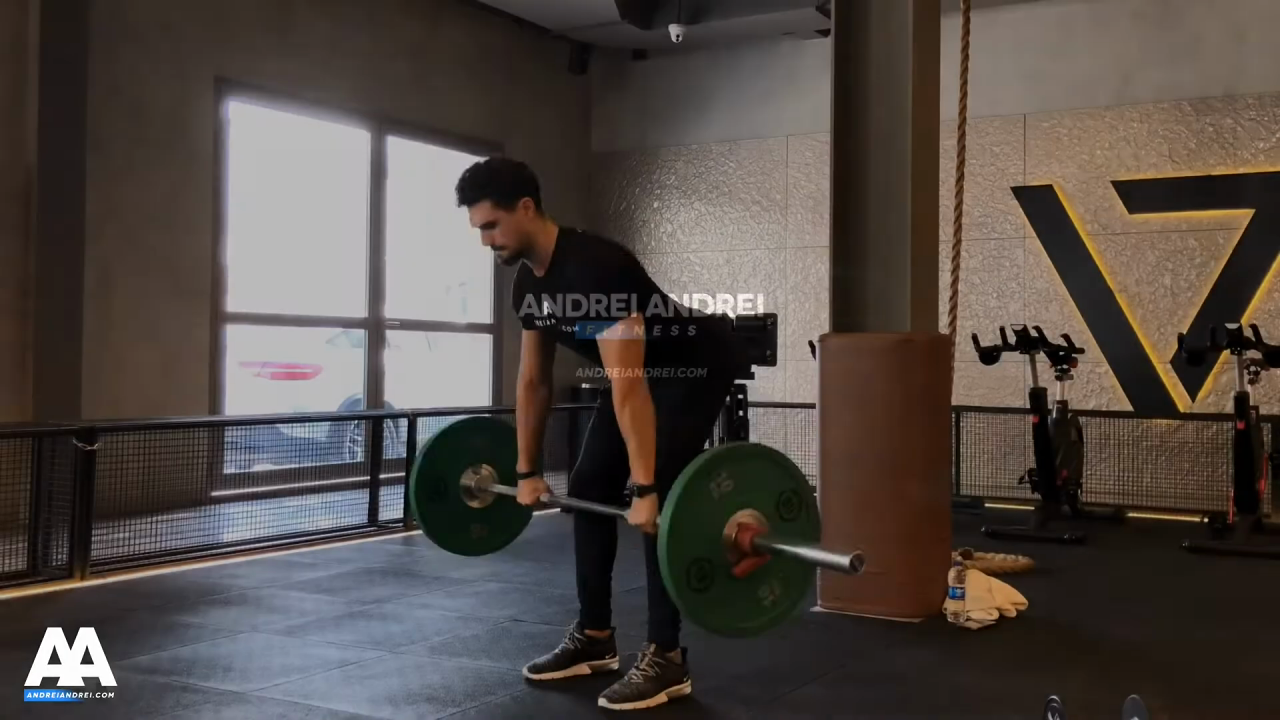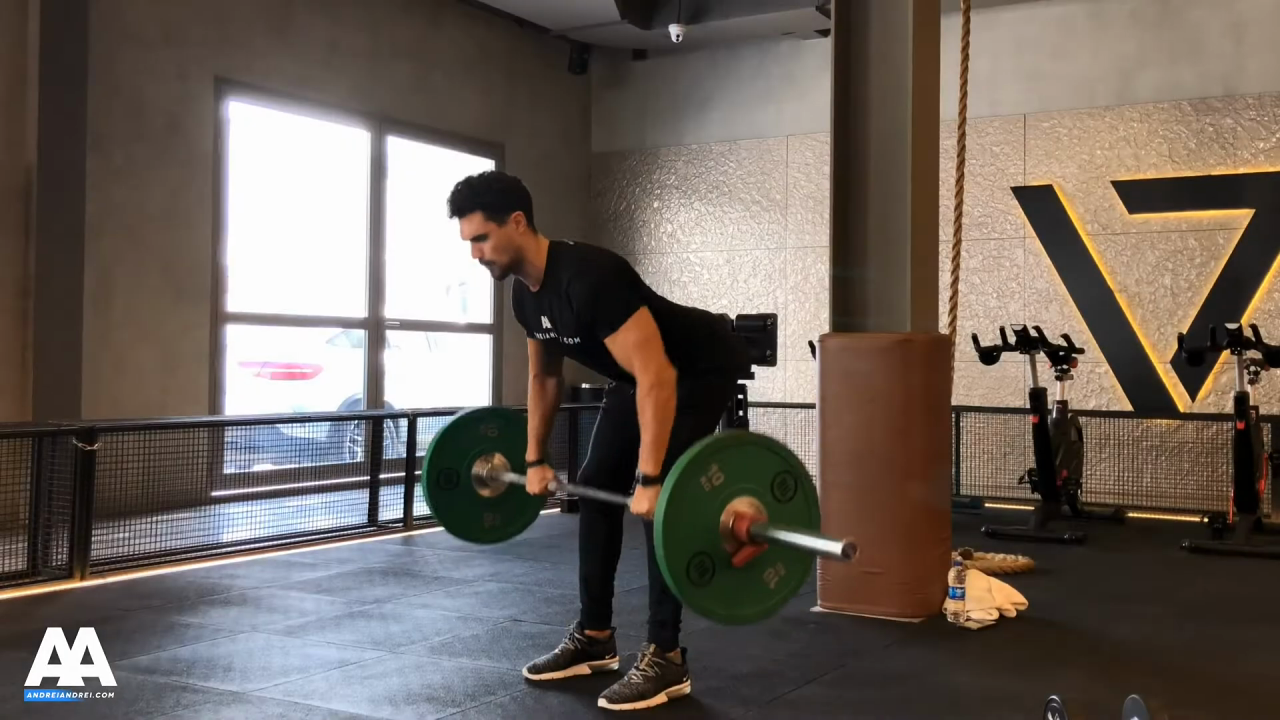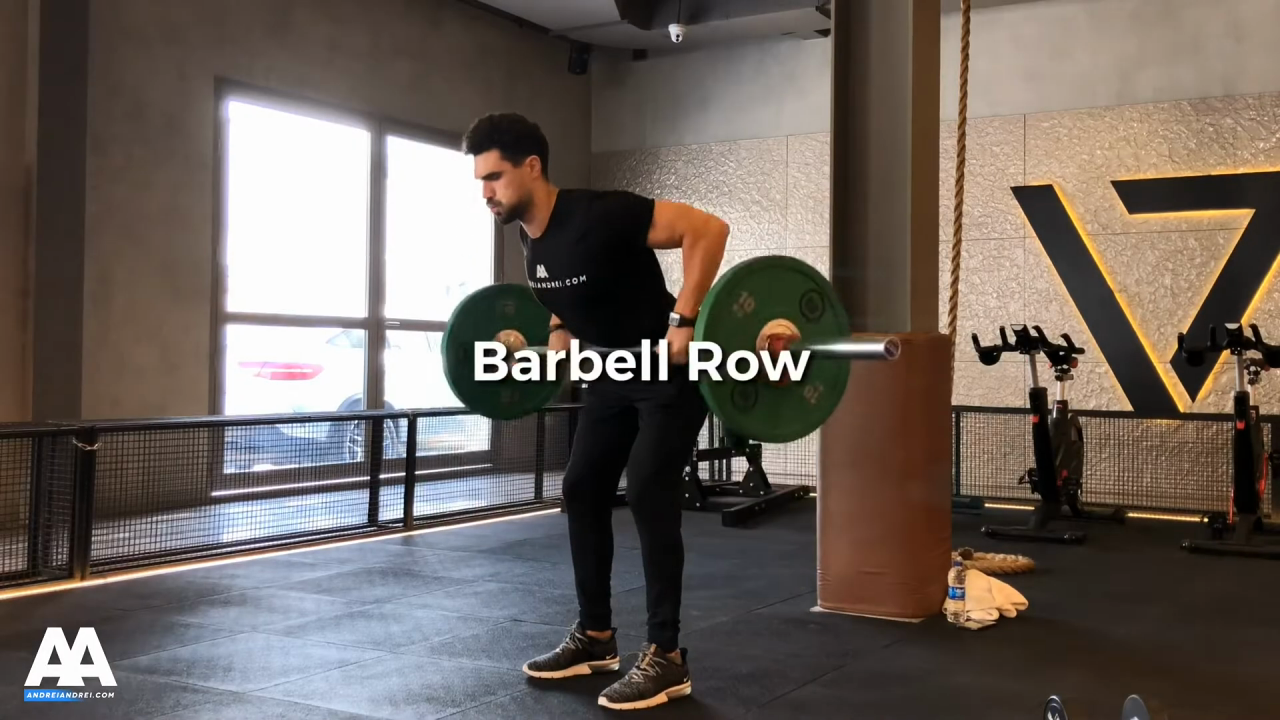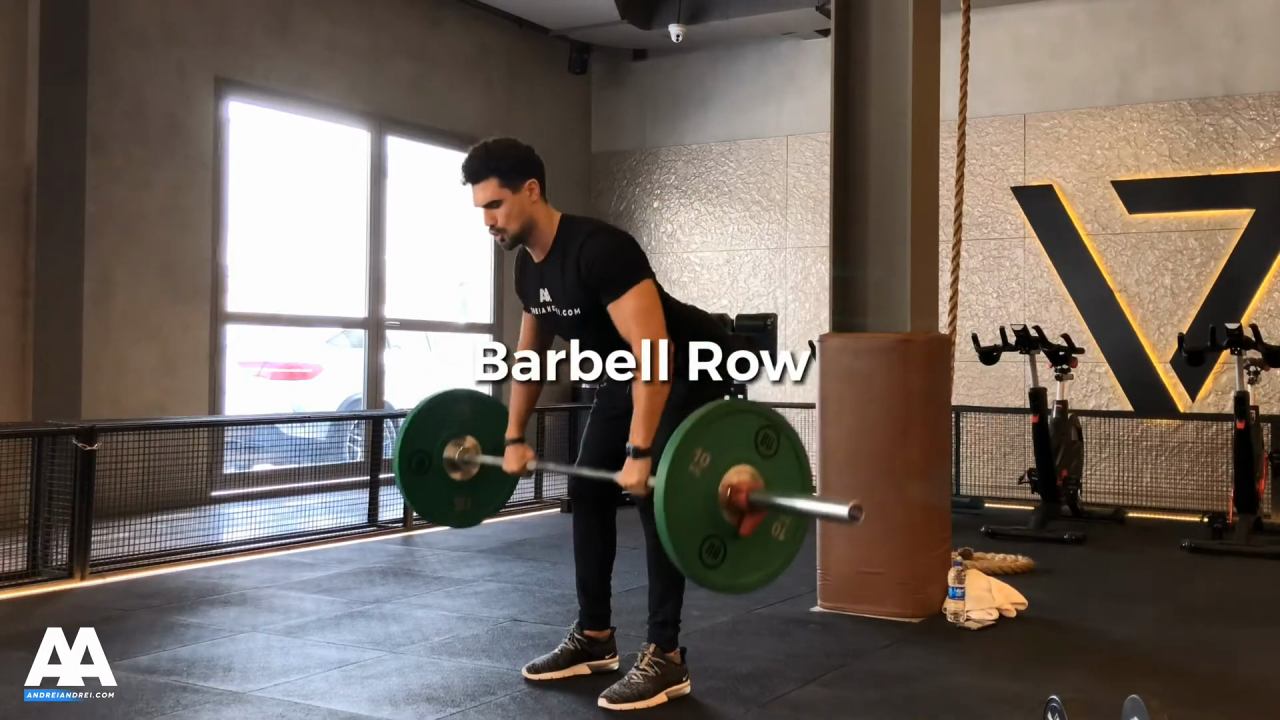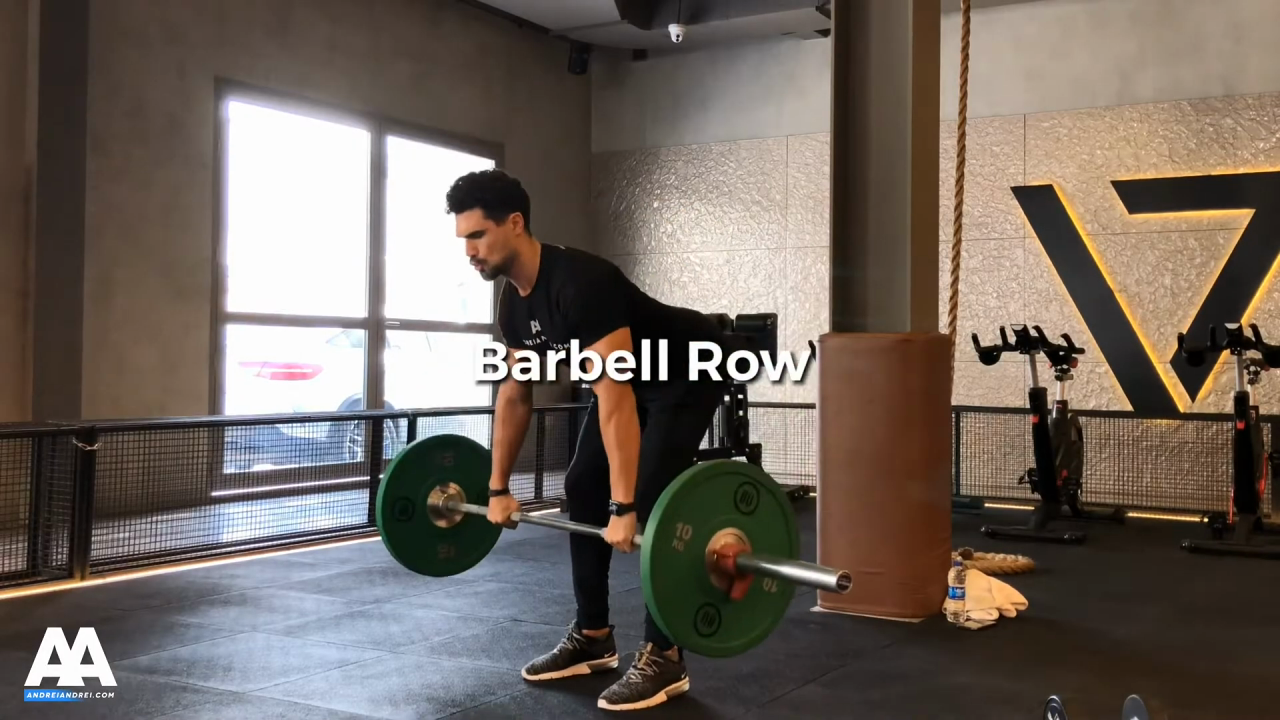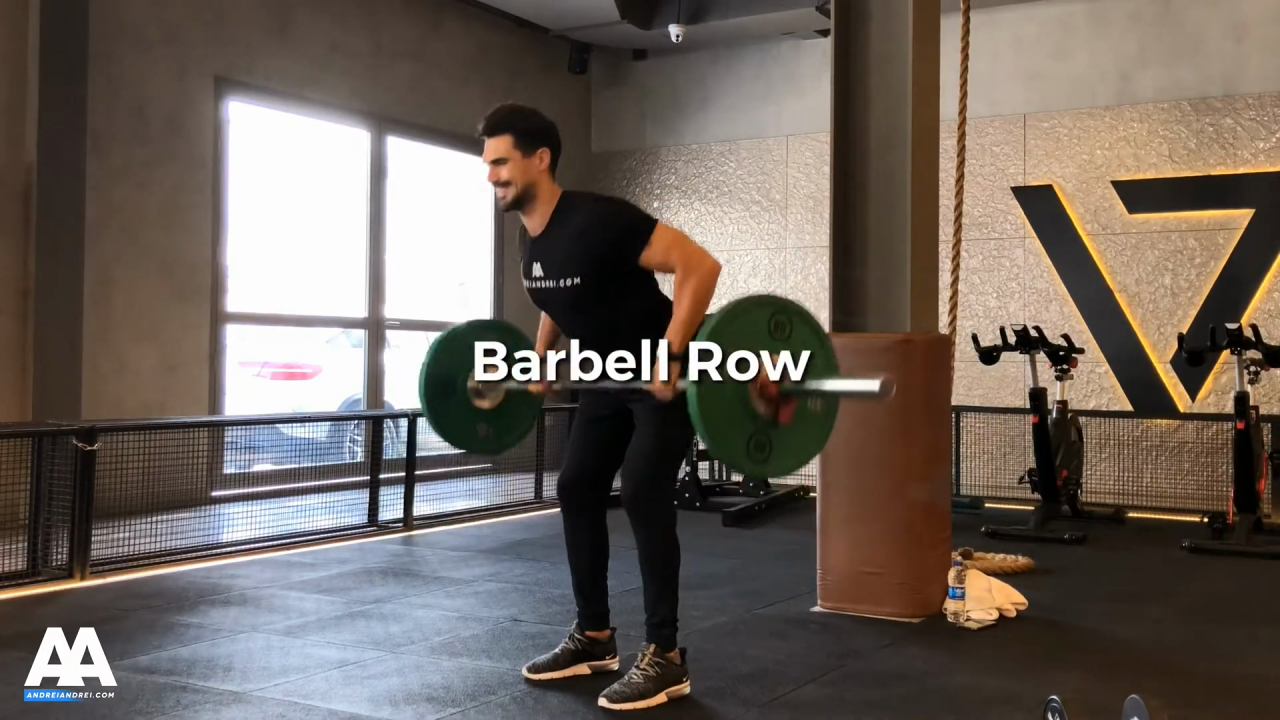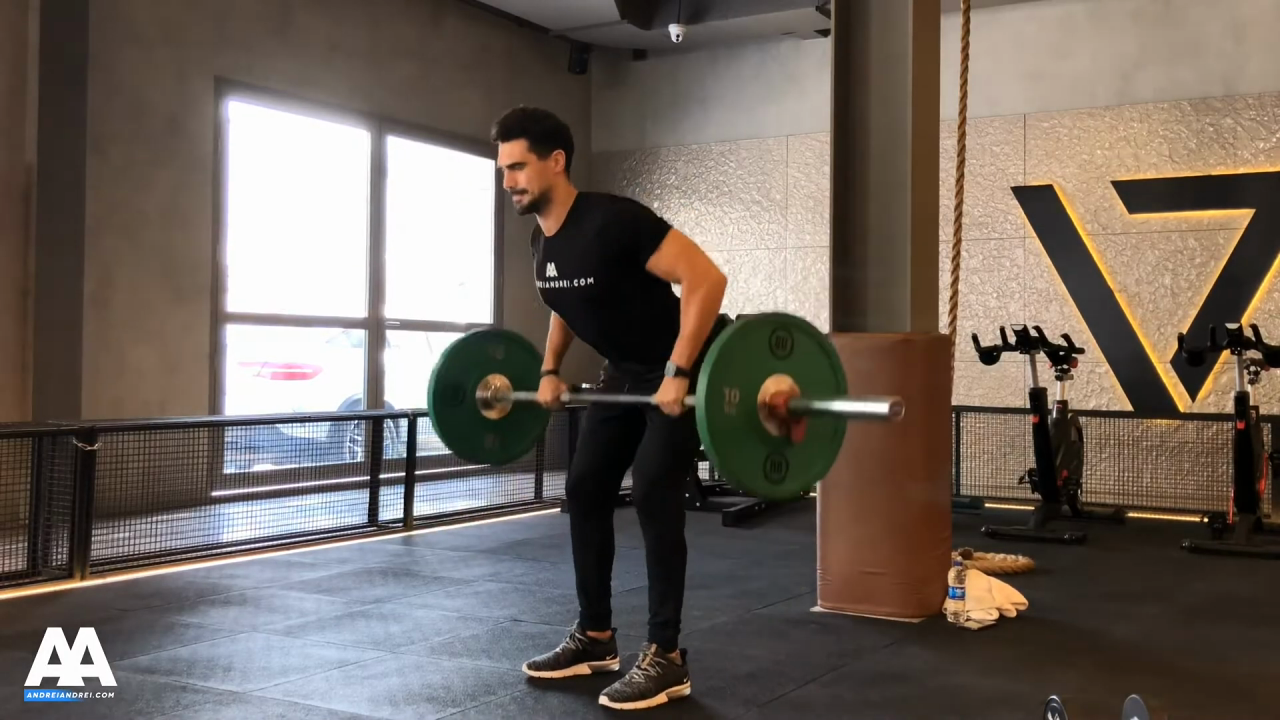
dt=0.5s
person 1, frame 1
left shoulder: (595, 267)
right shoulder: (527, 285)
left elbow: (629, 382)
right elbow: (533, 380)
left wrist: (644, 489)
right wrist: (527, 469)
left hip: (696, 366)
right hip: (639, 371)
left knee: (657, 495)
right knee: (588, 487)
left ankle: (665, 657)
right ankle: (594, 636)
person 1, frame 2
left shoulder: (590, 277)
right shoulder: (526, 295)
left elbow: (657, 378)
right elbow: (544, 377)
left wrist: (650, 480)
right wrist: (535, 459)
left hip: (699, 369)
right hip: (638, 370)
left knee: (657, 499)
right knee: (596, 488)
left ankle: (665, 658)
right ankle: (594, 637)
person 1, frame 3
left shoulder: (599, 215)
right shoulder: (531, 236)
left elbow: (709, 230)
left wrist: (683, 320)
right wrist: (559, 329)
left hip: (672, 369)
right hip: (614, 370)
left knee: (648, 495)
right knee: (582, 490)
left ankle: (666, 658)
right ankle: (595, 637)
person 1, frame 4
left shoulder: (599, 249)
right shoulder: (527, 267)
left elbow: (654, 347)
right elbow: (529, 354)
left wrist: (641, 455)
right wrist: (515, 437)
left hip: (689, 365)
right hip: (624, 371)
left knee: (655, 497)
right knee: (587, 490)
left ankle: (665, 658)
right ankle: (594, 637)
person 1, frame 5
left shoulder: (581, 284)
right shoulder: (513, 303)
left elbow: (617, 403)
right elbow: (514, 394)
left wrist: (625, 512)
right wrist: (498, 488)
left hip: (687, 368)
right hip: (631, 372)
left knee: (649, 500)
right knee: (581, 491)
left ankle: (662, 658)
right ankle: (592, 636)
person 1, frame 6
left shoulder: (597, 219)
right shoulder: (530, 240)
left elbow: (700, 267)
left wrist: (671, 358)
right wrist: (541, 362)
left hip: (670, 368)
left knee: (644, 494)
right knee: (576, 489)
left ankle: (664, 658)
right ankle: (593, 637)
person 1, frame 7
left shoulder: (614, 220)
right shoulder: (542, 240)
left elbow: (706, 280)
left wrist: (678, 375)
right wrist: (551, 371)
left hip: (682, 367)
right hip: (625, 371)
left knee: (654, 495)
right knee: (585, 490)
left ankle: (665, 658)
right ankle: (594, 637)
